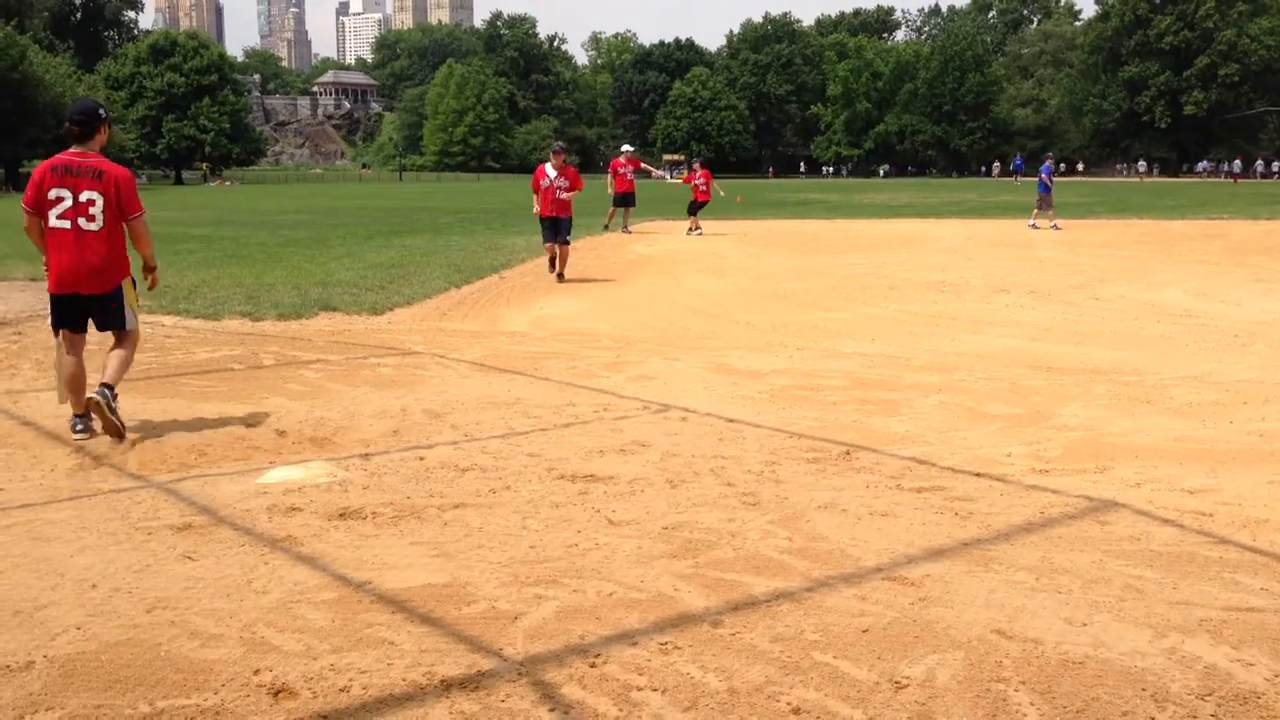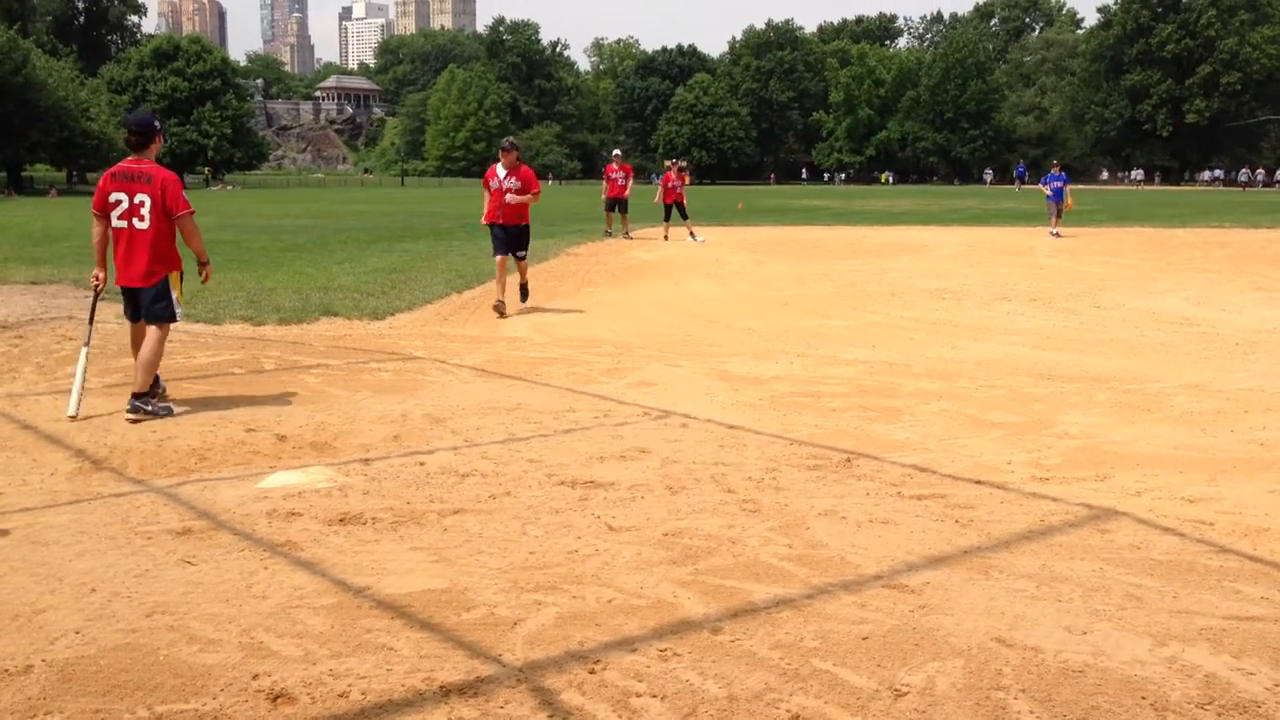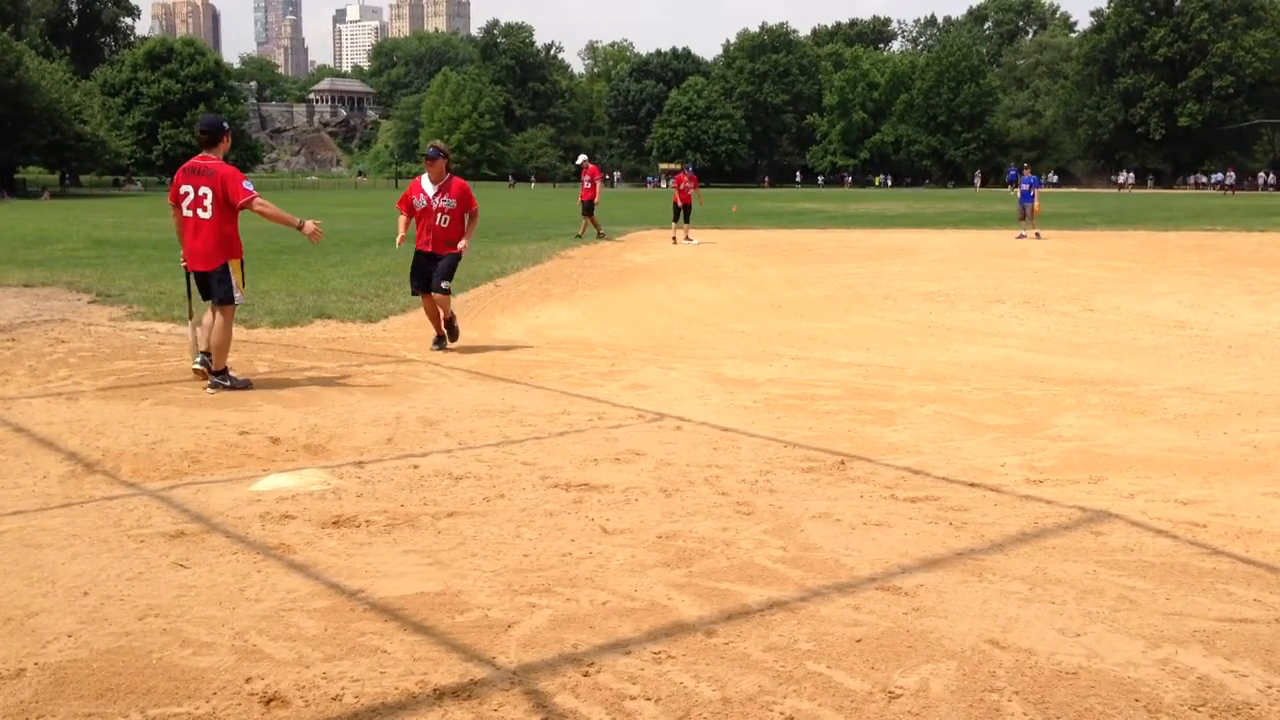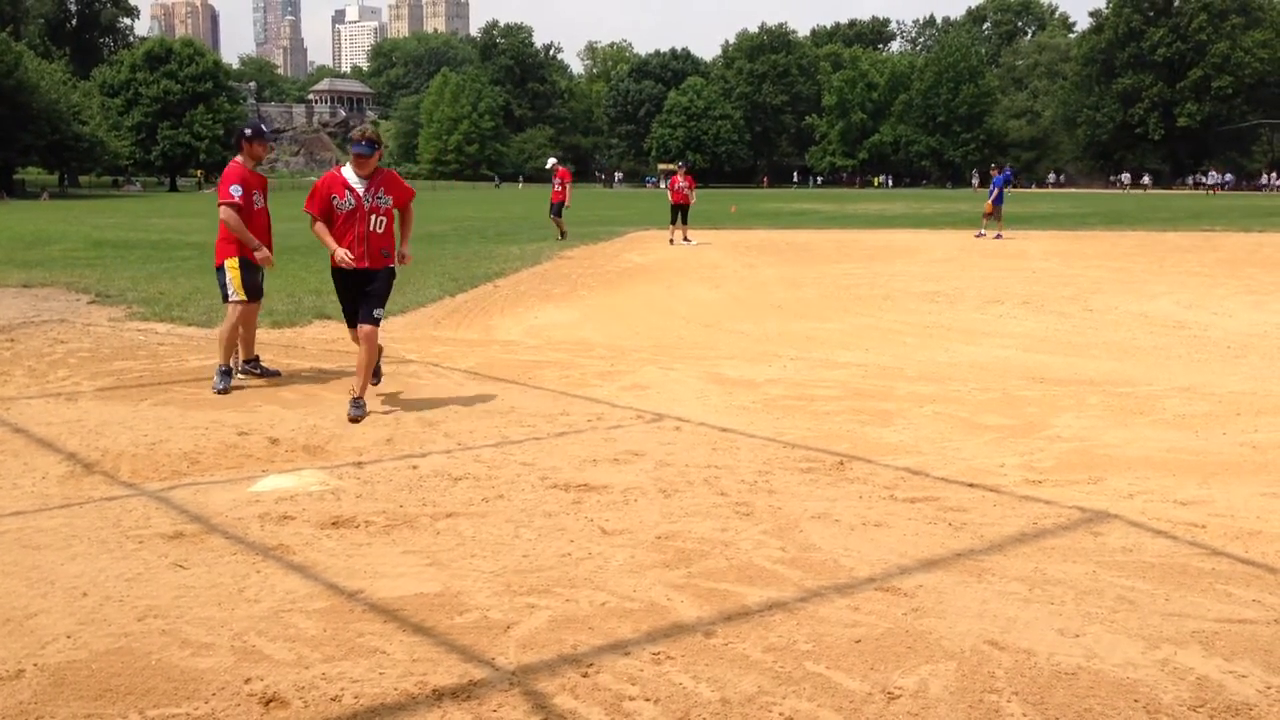
dt=1s
person 1, frame 1
left shoulder: (45, 171)
right shoulder: (117, 175)
left elbow: (30, 224)
right elbow: (137, 230)
right wrist: (150, 263)
left hip: (63, 276)
right hip: (109, 275)
left knee: (71, 345)
right knee: (127, 337)
left ankle: (80, 418)
right ankle: (106, 391)
person 1, frame 2
left shoulder: (109, 177)
right shoulder: (166, 179)
left elbow: (99, 225)
right elbow: (186, 226)
left wrist: (100, 266)
right wrist: (204, 260)
left hip: (126, 269)
right hip: (159, 268)
left knee: (138, 325)
right knee: (156, 329)
left ankle: (148, 383)
right ankle: (139, 400)
person 1, frame 3
left shoulder: (183, 172)
right shoulder: (227, 173)
left elbow: (176, 213)
right elbow: (258, 205)
left wrist: (186, 248)
right wrist: (300, 224)
left hip: (196, 255)
right hip: (223, 255)
left knee: (216, 306)
right knee: (225, 312)
left ankle: (205, 357)
right ankle: (219, 375)
person 1, frame 4
left shoulder: (250, 175)
right shoulder: (236, 174)
right elbow: (228, 215)
left wrist: (257, 249)
right wrist: (257, 247)
left hip: (246, 254)
right hip: (236, 254)
left knee: (252, 307)
right knee: (237, 309)
left ankle: (248, 362)
right ankle: (222, 370)
person 2, frame 1
left shoulder: (570, 171)
right shoulder: (540, 170)
left elbow: (579, 189)
right elbow: (535, 190)
left wrist: (570, 195)
right wrist: (536, 206)
left hip: (564, 215)
right hip: (546, 215)
left knee: (563, 245)
right knee: (548, 246)
left ankle: (560, 273)
right ankle: (553, 256)
person 2, frame 2
left shoulder: (525, 171)
right shoulder: (491, 171)
left elbow: (535, 197)
left wrist: (517, 198)
right wrist: (485, 212)
left hip: (519, 224)
right hip: (497, 223)
left knee: (520, 260)
right knee: (500, 260)
left ankle: (523, 282)
right ankle: (500, 301)
person 2, frame 3
left shoulder: (459, 186)
right shoulder: (415, 185)
left elbow: (473, 213)
right elbow: (404, 212)
left wrist: (466, 238)
right wrist: (402, 233)
left hip: (449, 251)
right hip: (424, 251)
left knee: (439, 295)
right knee: (426, 298)
left ankle: (449, 317)
right ankle: (440, 334)
person 2, frame 4
left shoulder: (392, 181)
right shoulder: (330, 180)
left elbow: (407, 207)
right elbow: (316, 219)
left wrist: (404, 244)
right wrist: (335, 248)
left hip: (380, 268)
right hip: (345, 268)
left knee: (367, 330)
right knee: (357, 332)
left ankle: (358, 397)
right ankle: (374, 352)
